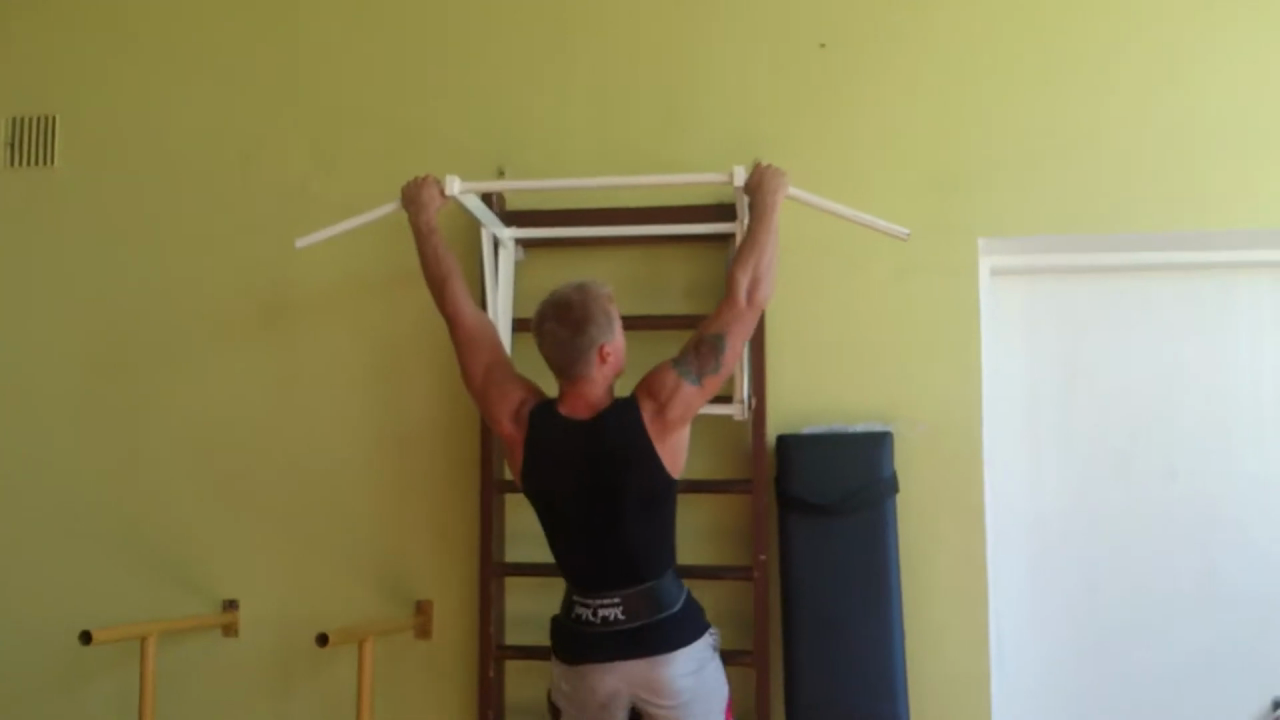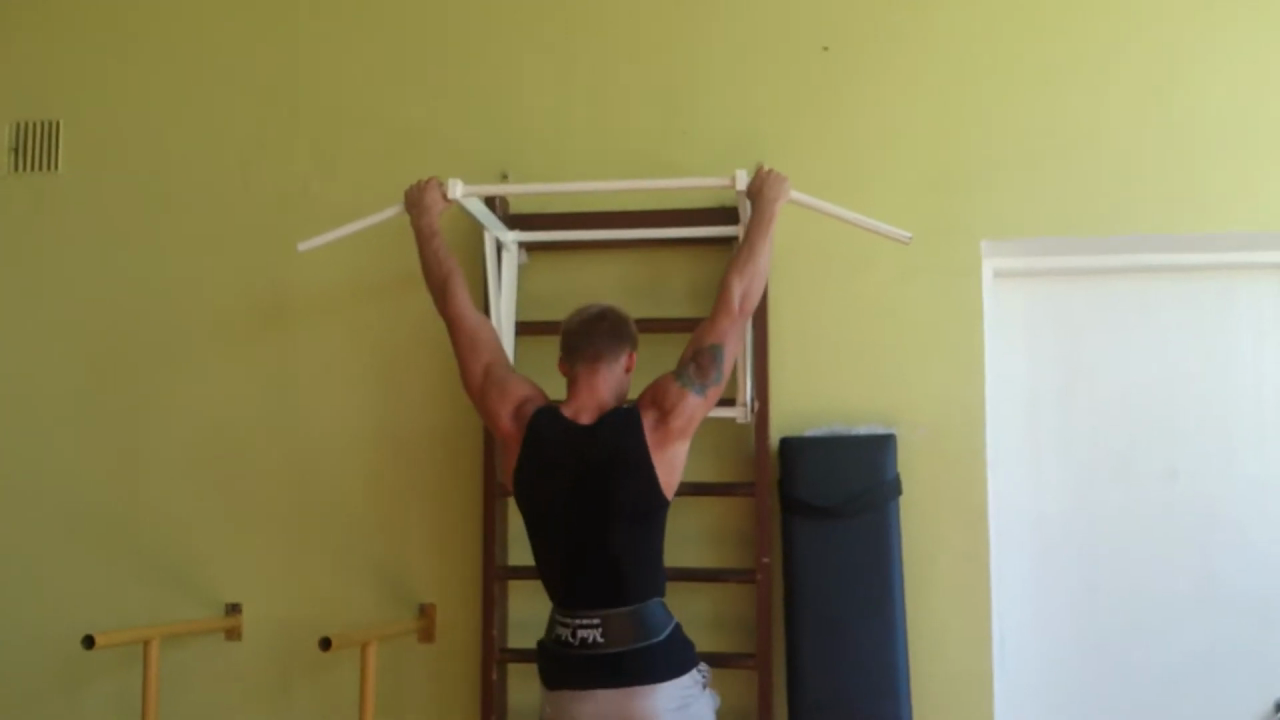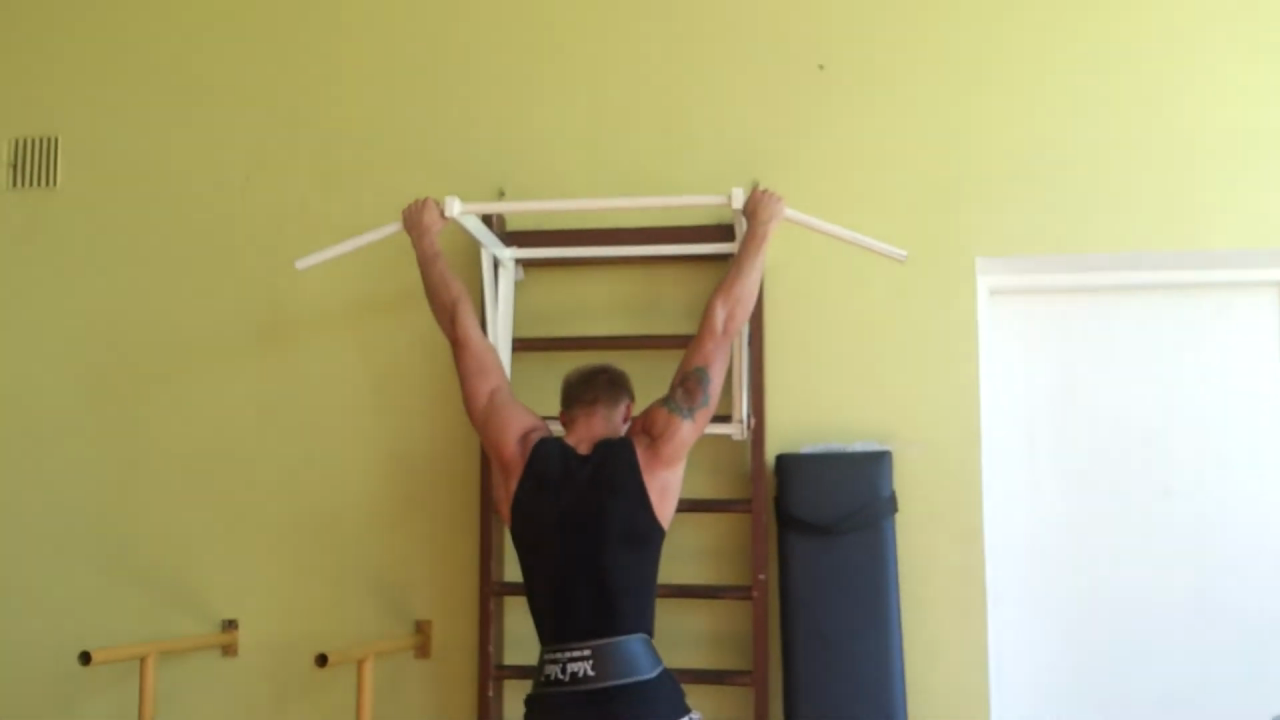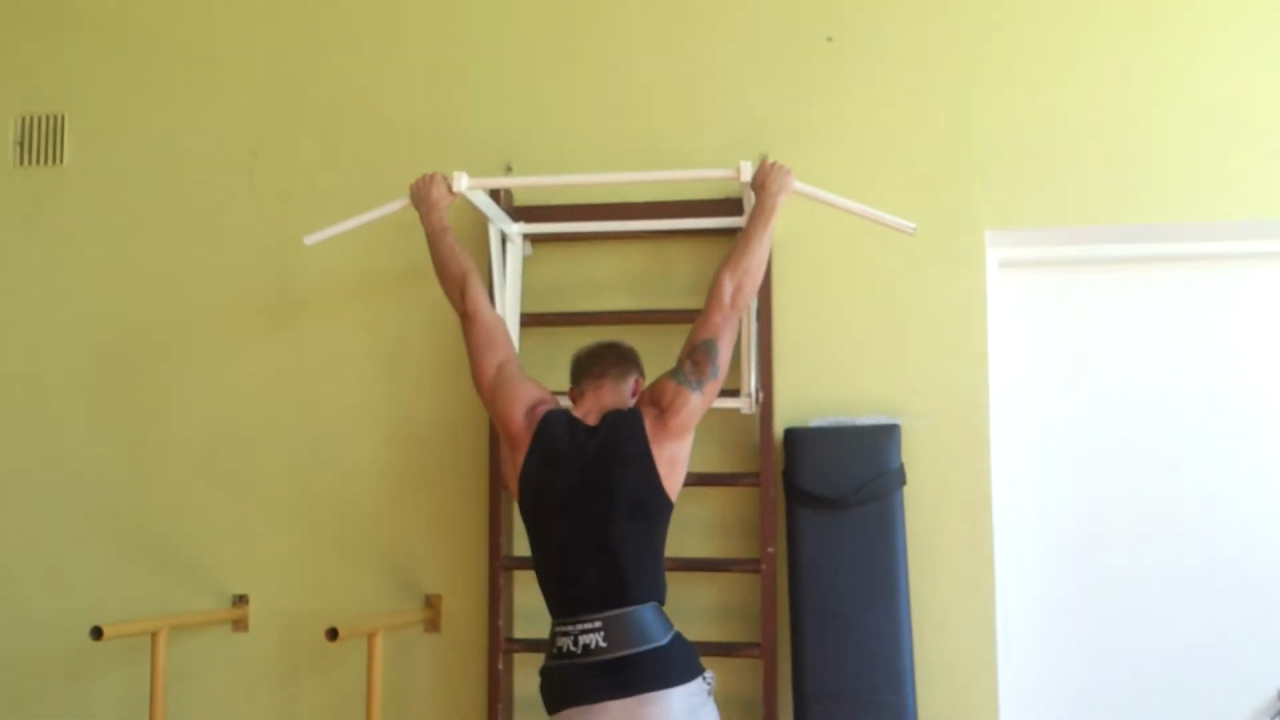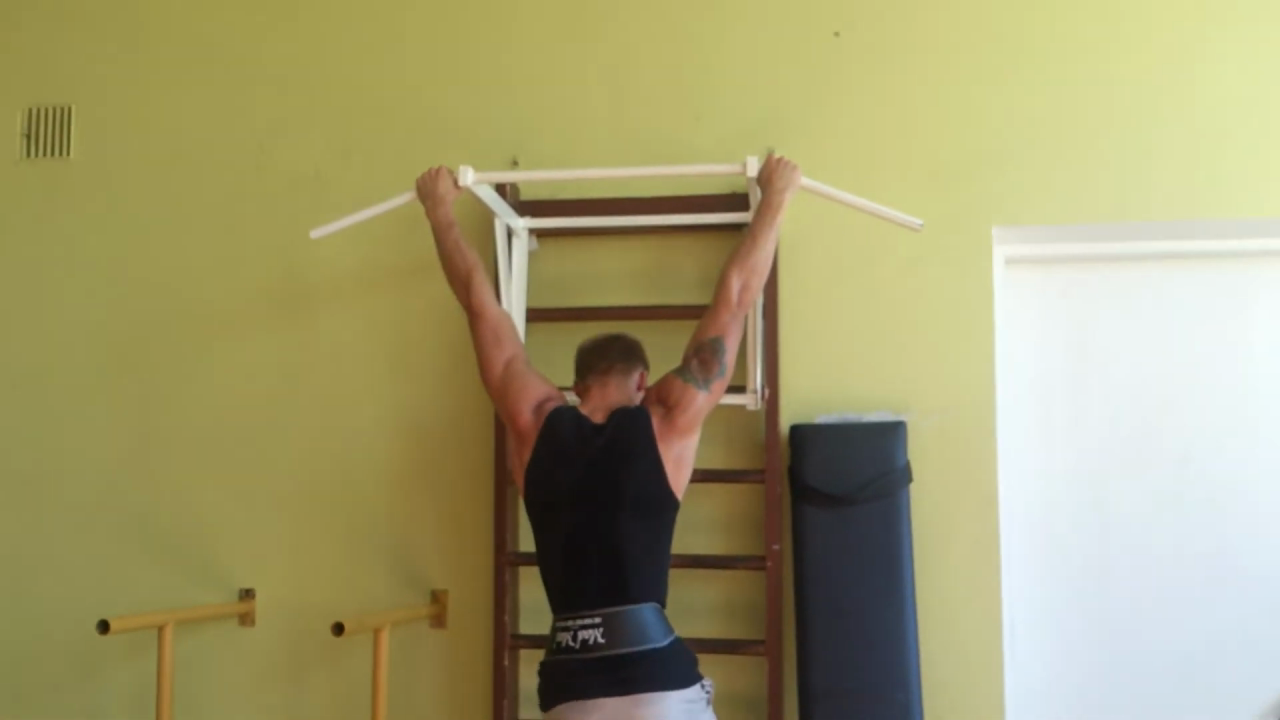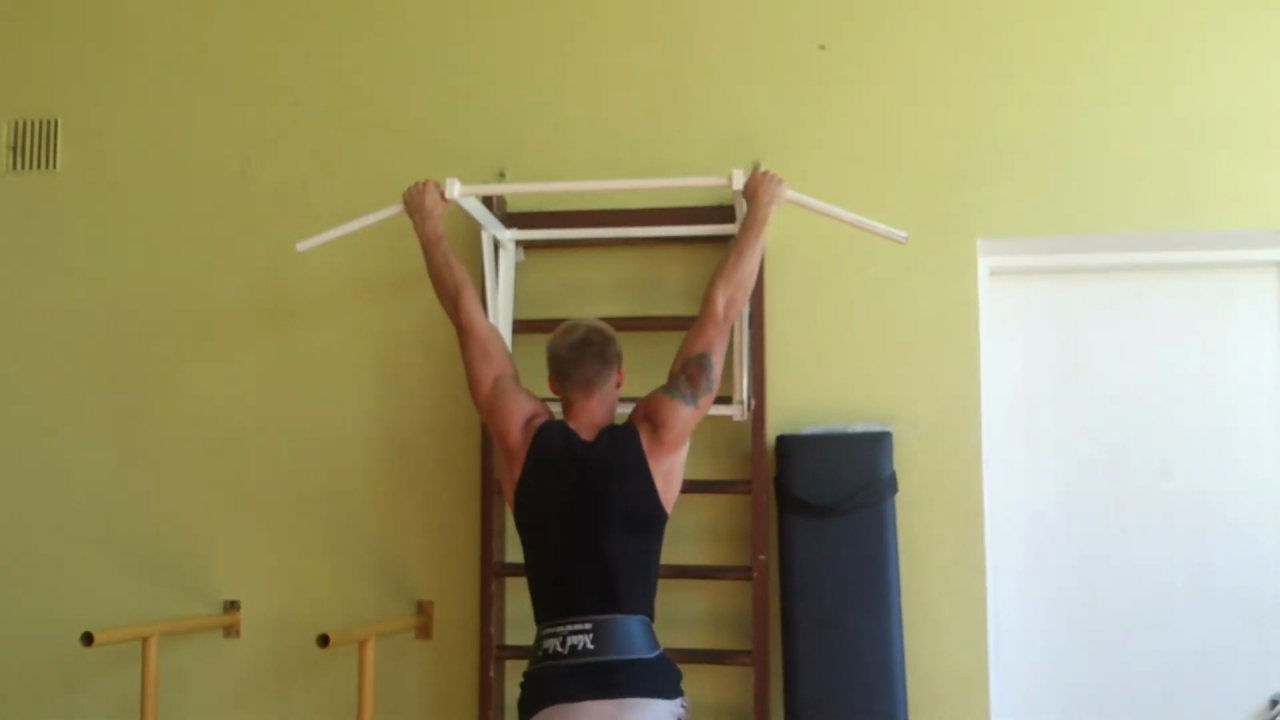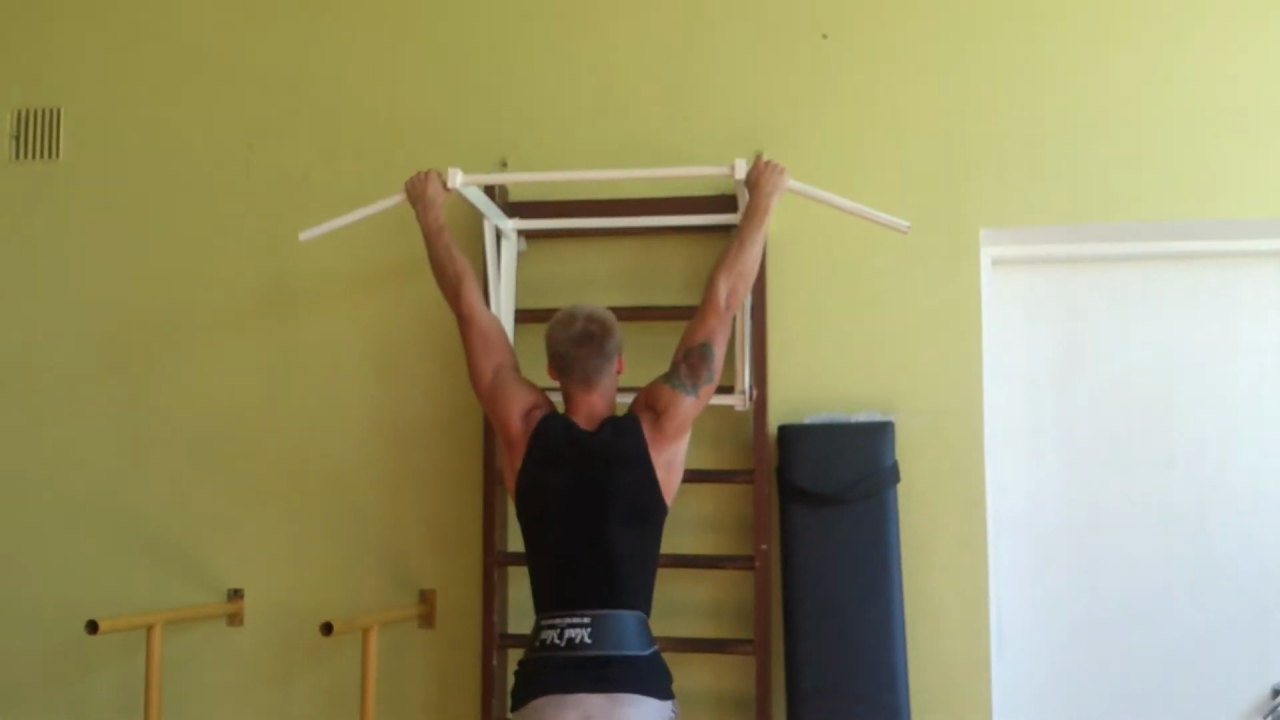
dt=0.7s
person 1, frame 1
left shoulder: (519, 424)
right shoulder: (658, 414)
left elbow: (460, 310)
right elbow: (745, 299)
left wrist: (423, 219)
right wrist: (766, 201)
left hip: (582, 650)
right hip: (669, 641)
person 1, frame 2
left shoulder: (519, 425)
right shoulder: (660, 425)
left elbow: (458, 308)
right elbow: (735, 305)
left wrist: (425, 219)
right wrist: (766, 206)
person 1, frame 3
left shoulder: (520, 455)
right shoulder: (653, 454)
left elbow: (464, 331)
right elbow: (720, 327)
left wrist: (425, 240)
right wrist: (760, 227)
person 1, frame 4
left shoulder: (528, 428)
right shoulder: (661, 426)
left elbow: (473, 305)
right elbow: (728, 300)
left wrist: (433, 215)
right wrist: (769, 200)
person 1, frame 5
left shoulder: (535, 424)
right shoulder: (668, 421)
left elbow: (480, 302)
right elbow: (734, 297)
left wrist: (439, 209)
right wrist: (775, 197)
person 1, frame 6
left shoulder: (524, 440)
right shoulder: (658, 438)
left elbow: (468, 316)
right elbow: (719, 314)
left wrist: (427, 222)
right wrist: (760, 210)
person 1, frame 7
left shoulder: (525, 431)
right shoulder: (658, 429)
left elbow: (470, 306)
right elbow: (721, 302)
left wrist: (430, 212)
right wrist: (762, 201)
